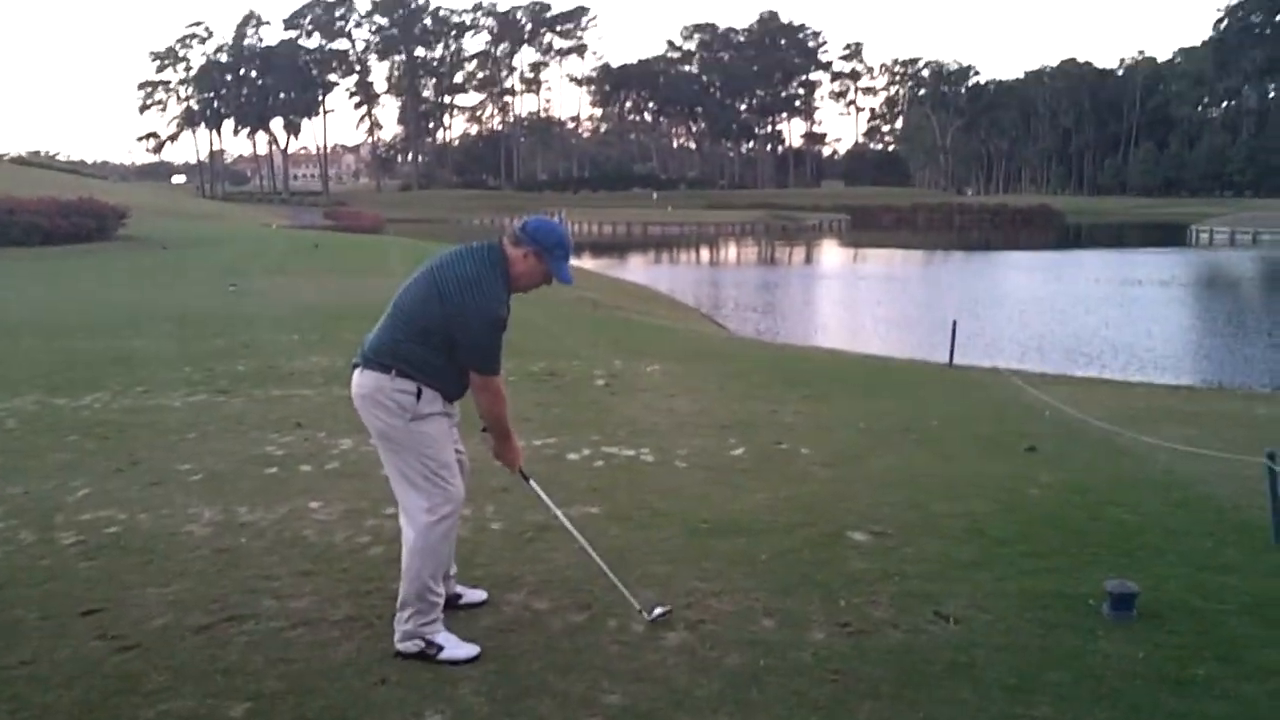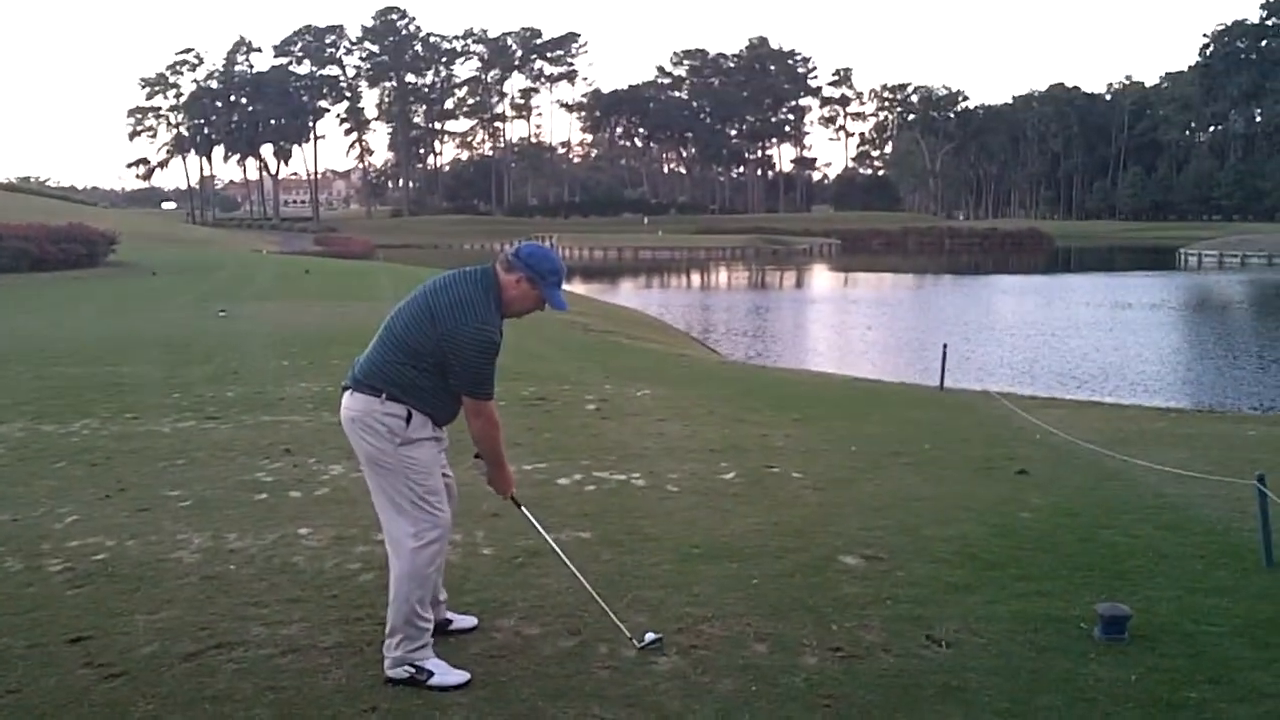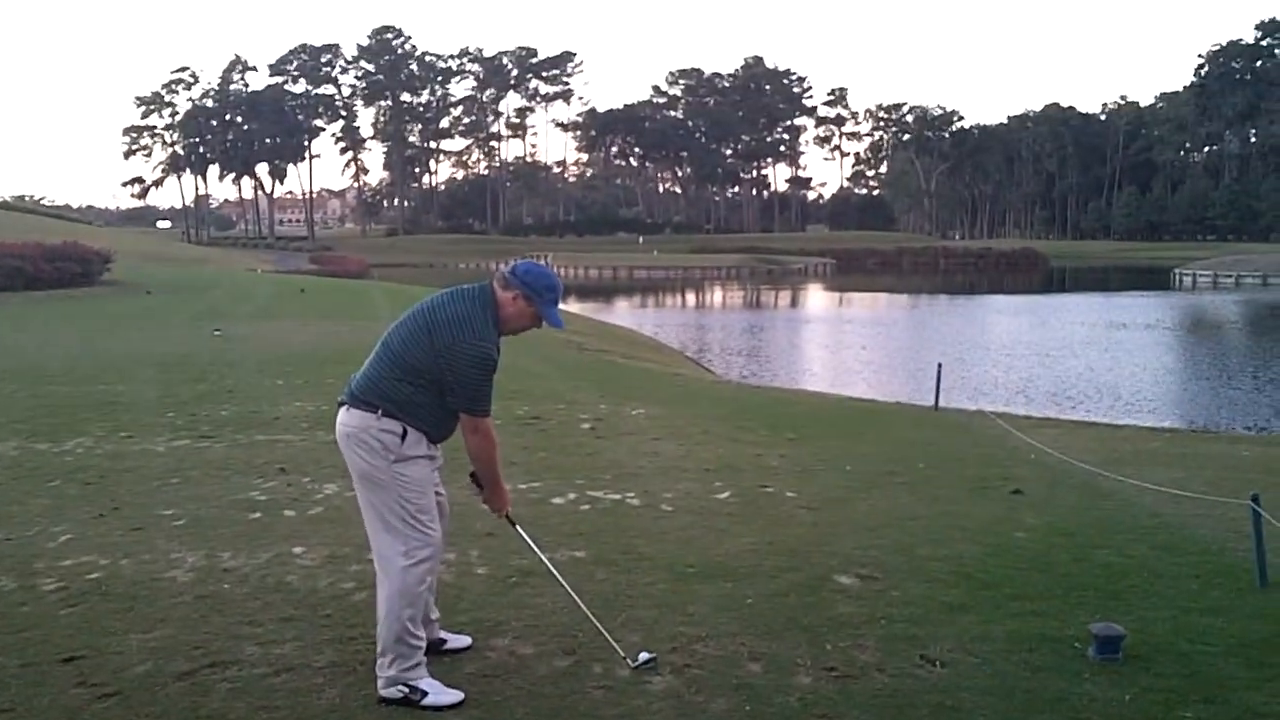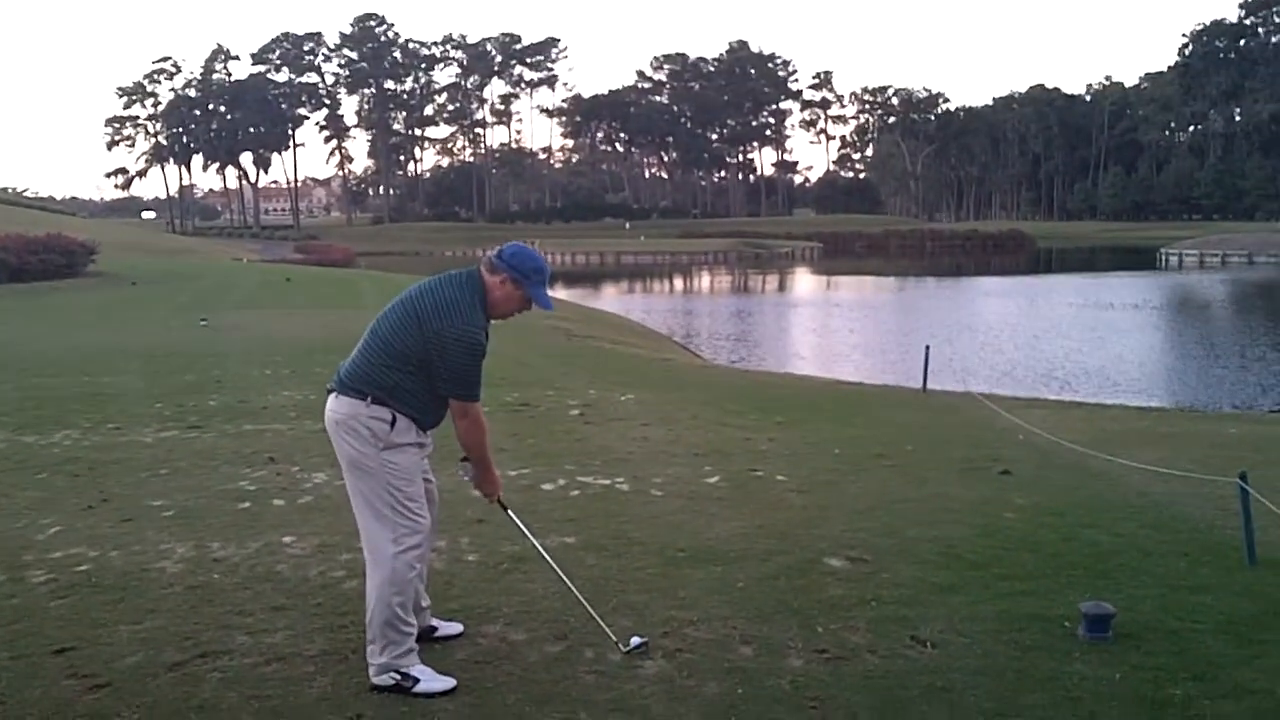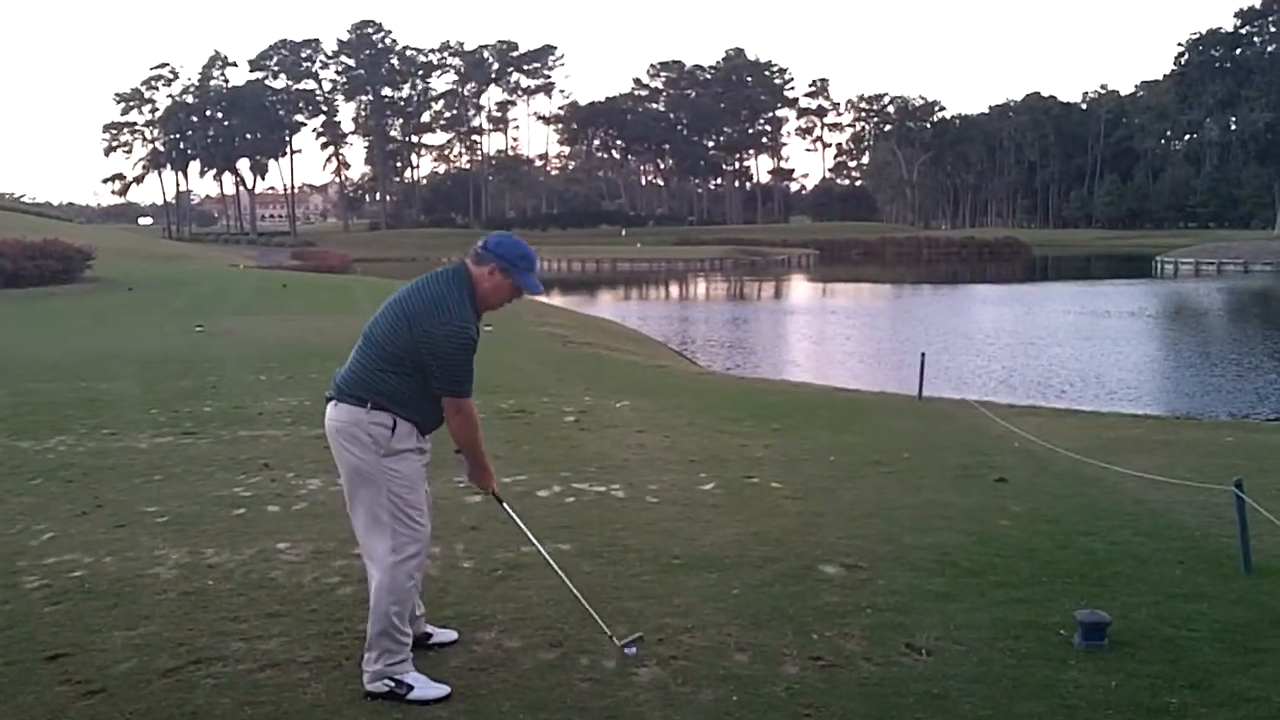
dt=0.2s
person 1, frame 1
left shoulder: (477, 259)
right shoulder: (483, 295)
right elbow: (486, 386)
right wrist: (506, 442)
left hip: (407, 384)
right hip: (398, 391)
left knee: (451, 476)
right knee: (437, 501)
left ankle: (440, 586)
right ankle: (417, 630)
person 1, frame 2
left shoulder: (471, 284)
right shoulder: (476, 320)
right elbow: (480, 412)
right wrist: (499, 469)
left hip: (395, 408)
right hip: (387, 415)
left knee: (439, 505)
right knee: (422, 527)
left ankle: (430, 612)
right ankle: (407, 657)
person 1, frame 3
left shoulder: (468, 303)
right shoulder: (475, 337)
right elbow: (476, 428)
right wrist: (495, 488)
left hip: (390, 425)
right hip: (382, 432)
left knee: (430, 525)
right knee: (411, 548)
left ankle: (423, 631)
right ankle: (400, 676)
person 1, frame 4
left shoulder: (456, 289)
right shoulder: (461, 322)
right elbow: (466, 414)
left wrist: (476, 461)
right wrist: (486, 472)
left hip: (381, 413)
right hip: (372, 419)
left knee: (419, 515)
right knee: (400, 535)
left ankle: (415, 619)
right ankle: (392, 663)
person 1, frame 5
left shoulder: (444, 286)
right shoulder: (452, 317)
right elbow: (458, 409)
left wrist: (471, 458)
right wrist: (480, 467)
left hip: (370, 416)
right hip: (373, 425)
left knee: (404, 534)
right knee: (400, 542)
left ankle: (409, 626)
right ankle: (387, 671)
